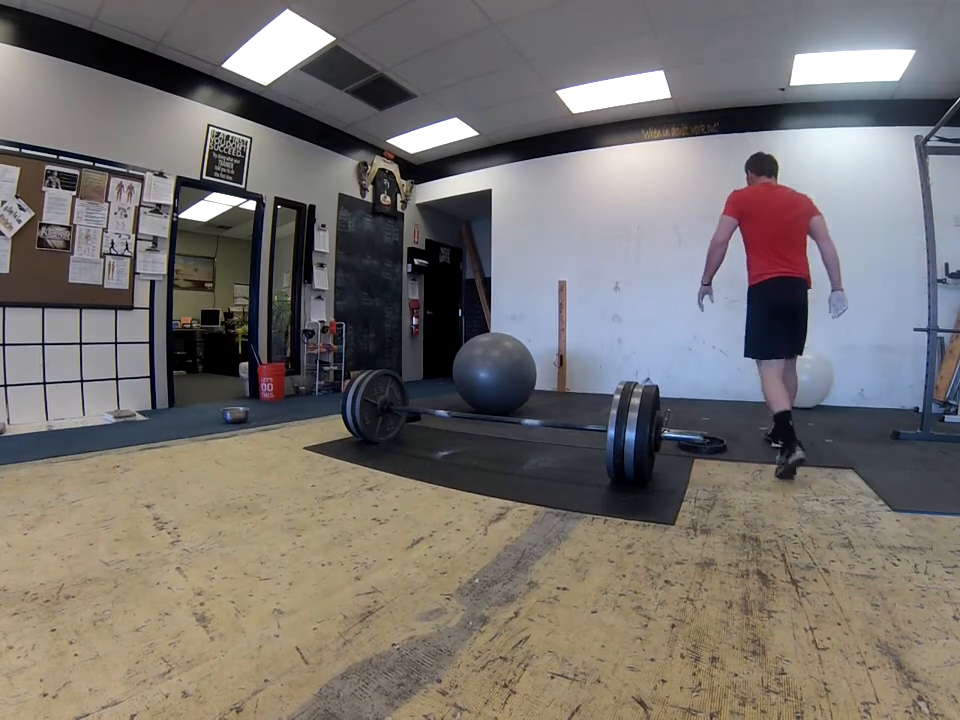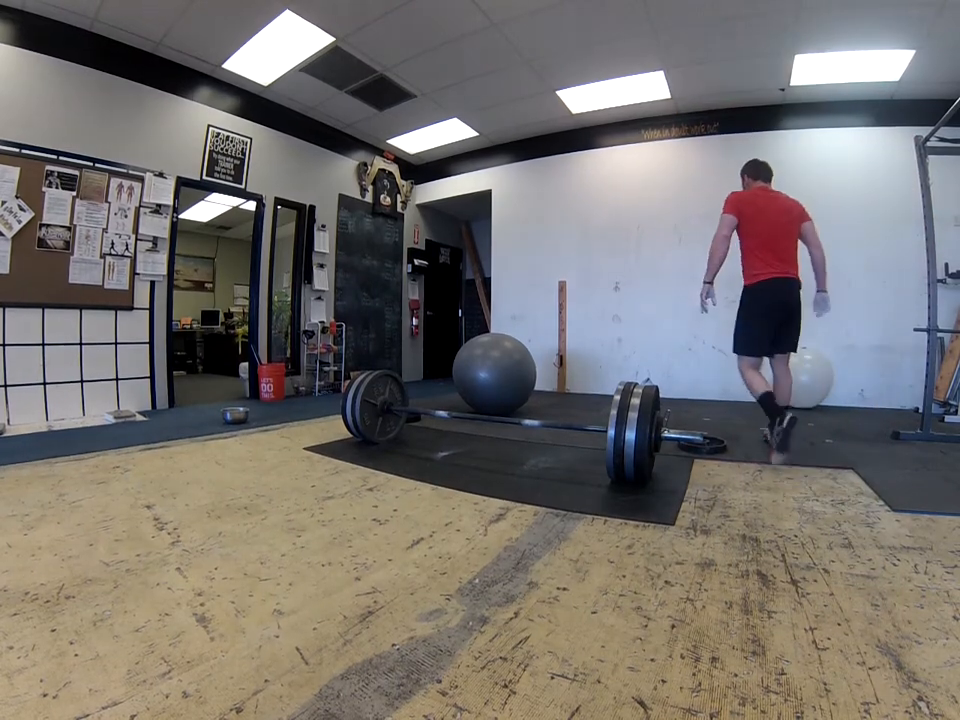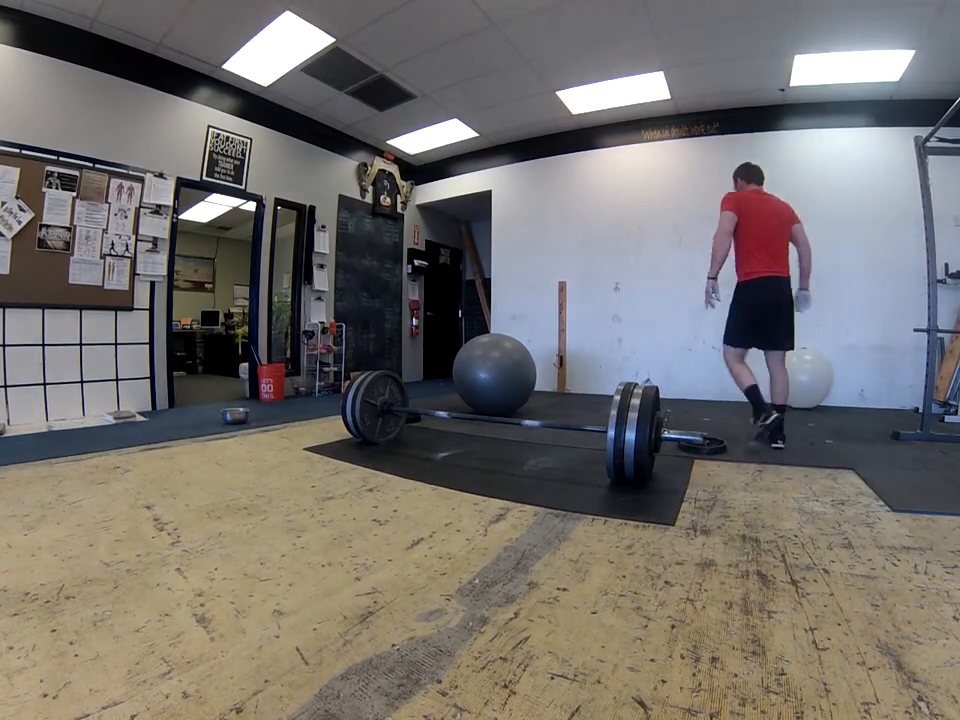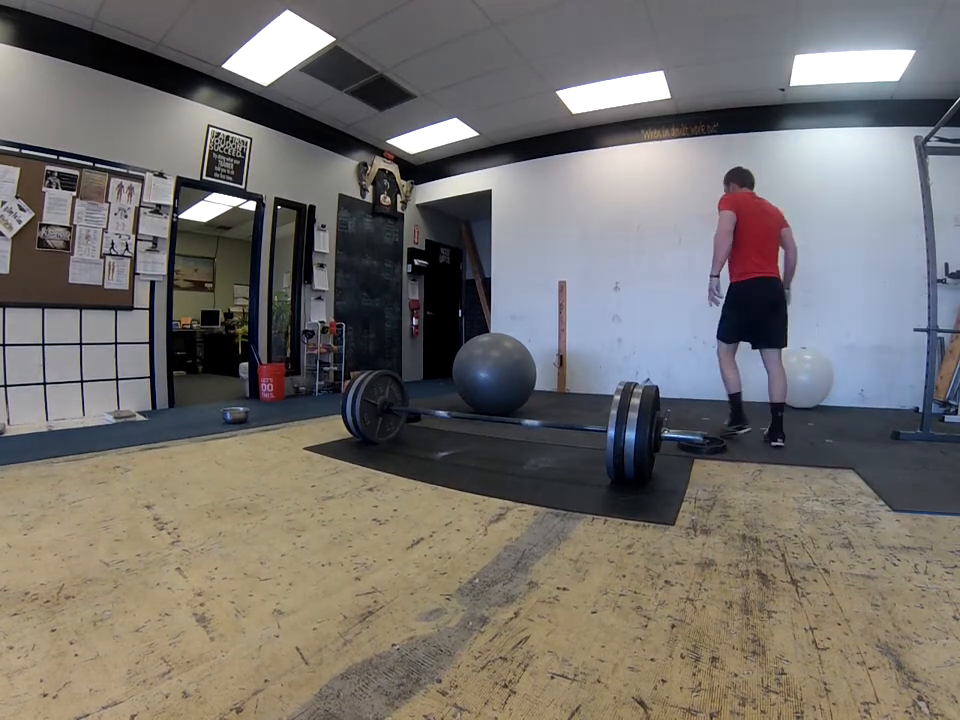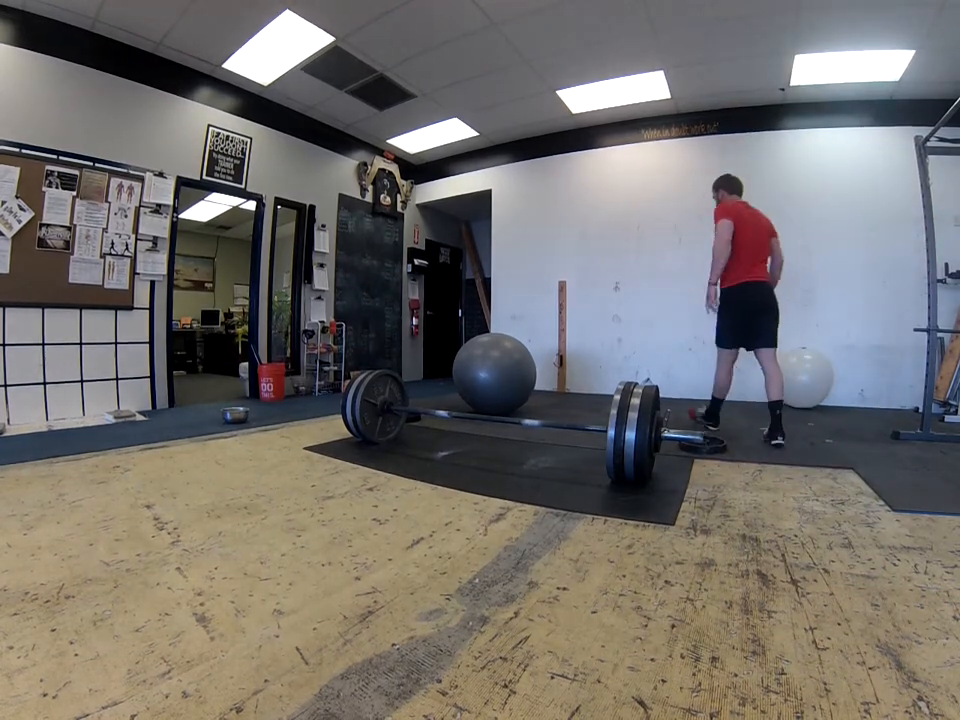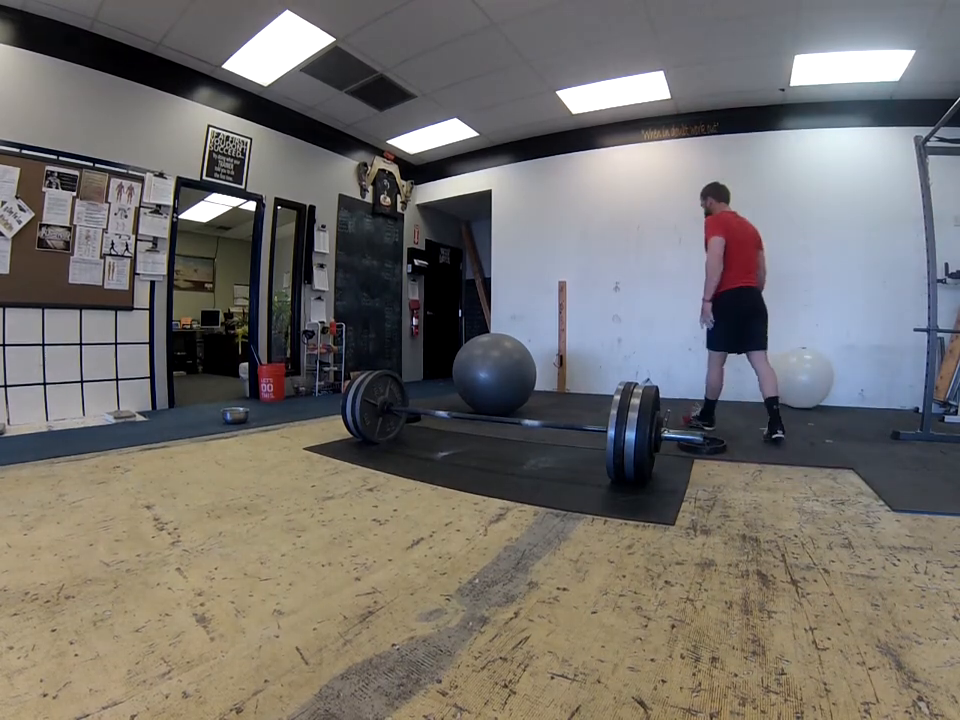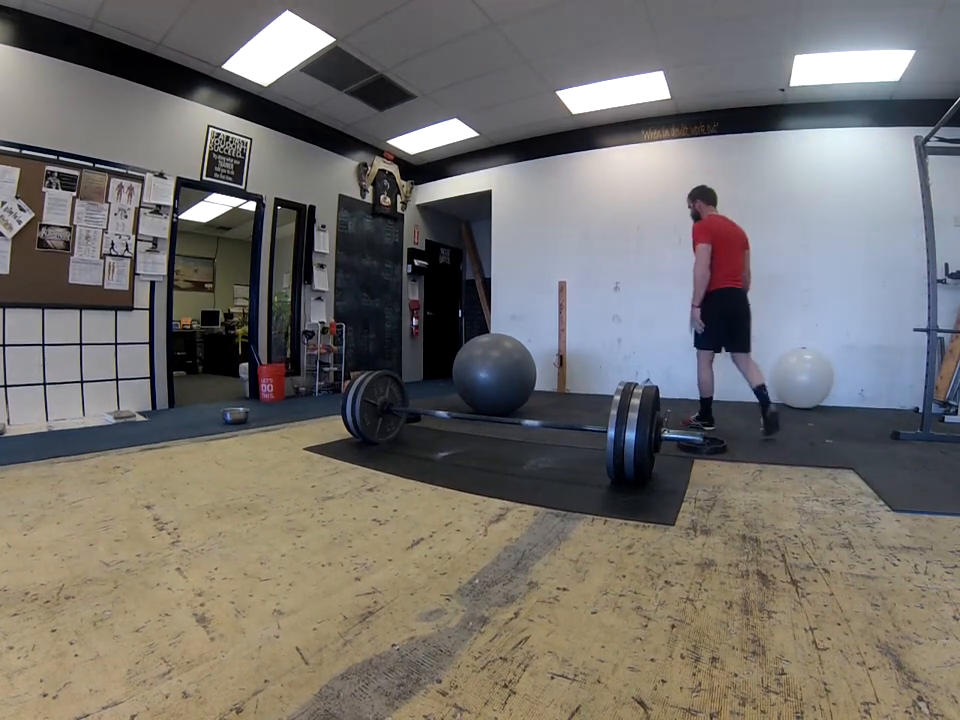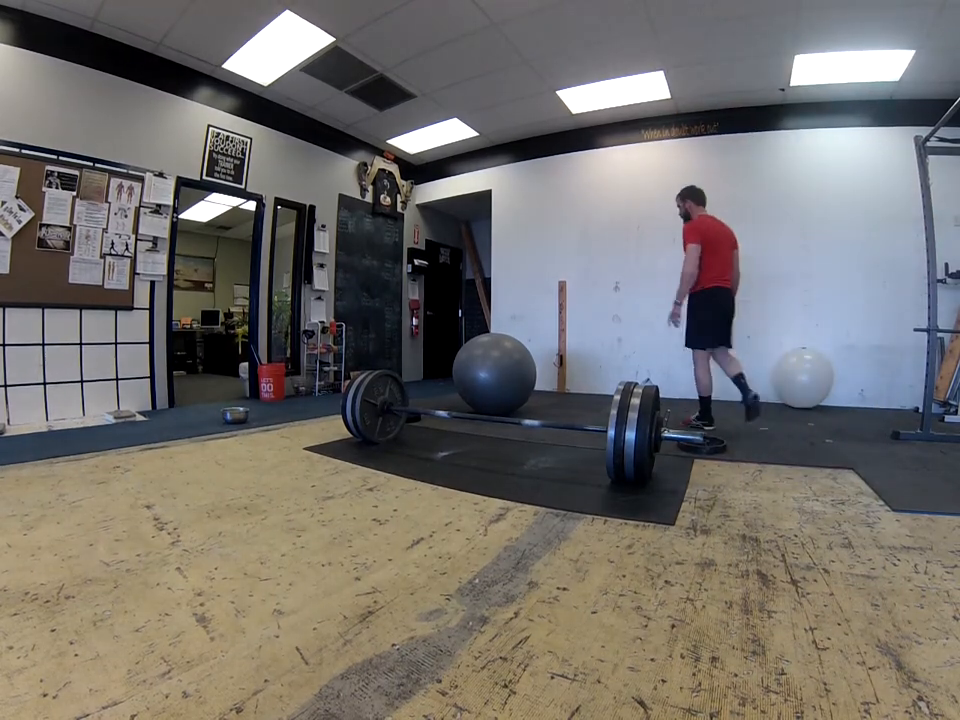
dt=0.1s
person 1, frame 1
left shoulder: (741, 198)
right shoulder: (802, 200)
left elbow: (719, 241)
right elbow: (826, 244)
left wrist: (706, 281)
right wrist: (837, 288)
left hip: (765, 290)
right hip: (798, 289)
left knee: (770, 372)
right knee: (787, 366)
left ankle: (790, 442)
right ankle: (782, 432)
person 1, frame 2
left shoulder: (738, 200)
right shoulder: (793, 205)
left elbow: (721, 239)
right elbow: (816, 247)
left wrist: (708, 281)
right wrist: (821, 290)
left hip: (760, 290)
right hip: (790, 290)
left knee: (749, 366)
right knee: (781, 364)
left ankle: (779, 416)
right ankle: (779, 429)
person 1, frame 3
left shoulder: (735, 200)
right shoulder: (784, 207)
left elbow: (724, 235)
right elbow: (804, 247)
left wrist: (712, 277)
right wrist: (804, 288)
left hip: (752, 288)
right hip: (781, 288)
left knee: (733, 356)
right knee: (777, 362)
left ankle: (763, 411)
right ankle: (777, 432)
person 1, frame 4
left shoulder: (730, 201)
right shoulder: (773, 210)
left elbow: (724, 233)
right elbow: (791, 249)
left wrist: (715, 274)
right wrist: (785, 285)
left hip: (744, 287)
right hip: (773, 288)
left knee: (725, 352)
right knee: (773, 361)
left ankle: (738, 418)
right ankle: (776, 430)
person 1, frame 5
left shoulder: (725, 210)
right shoulder: (762, 218)
left elbow: (723, 243)
right elbow: (778, 258)
left wrist: (713, 283)
left hip: (737, 292)
right hip: (764, 293)
left knee: (725, 359)
right knee: (769, 360)
left ankle: (712, 415)
right ankle: (776, 428)
person 1, frame 6
left shoulder: (715, 222)
right shoulder: (750, 227)
left elbow: (716, 260)
right elbow: (761, 270)
left wrist: (707, 299)
left hip: (728, 299)
right hip: (753, 299)
left knee: (716, 361)
right knee: (760, 361)
left ankle: (706, 416)
right ankle: (775, 423)
person 1, frame 7
left shoulder: (702, 226)
right shoulder: (737, 229)
left elbow: (702, 267)
right elbow: (746, 271)
left wrist: (695, 305)
left hip: (715, 300)
right hip: (738, 299)
left knee: (704, 359)
right knee: (743, 359)
left ankle: (705, 417)
right ankle: (767, 408)
person 1, frame 8
left shoulder: (693, 226)
right shoulder: (724, 228)
left elbow: (691, 266)
right elbow: (734, 269)
left wrist: (678, 302)
left hip: (706, 297)
right hip: (725, 296)
left knee: (700, 358)
right knee: (722, 353)
left ankle: (705, 417)
right ankle: (748, 394)
